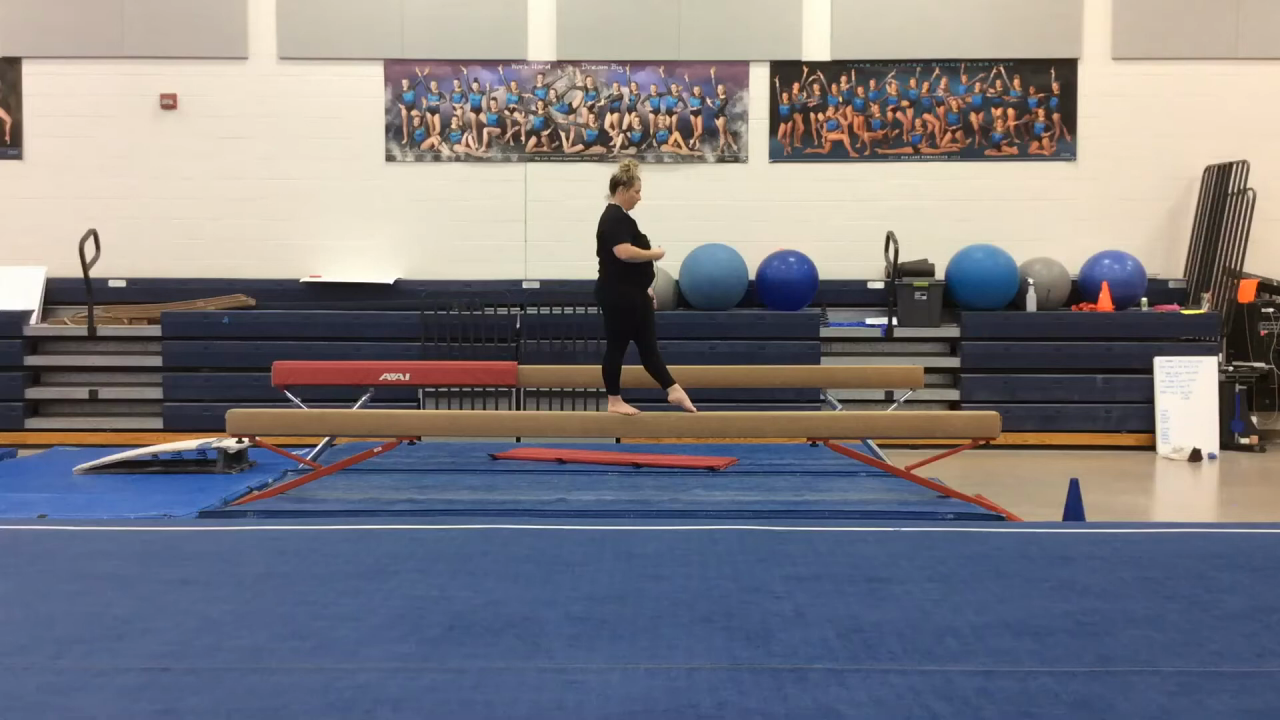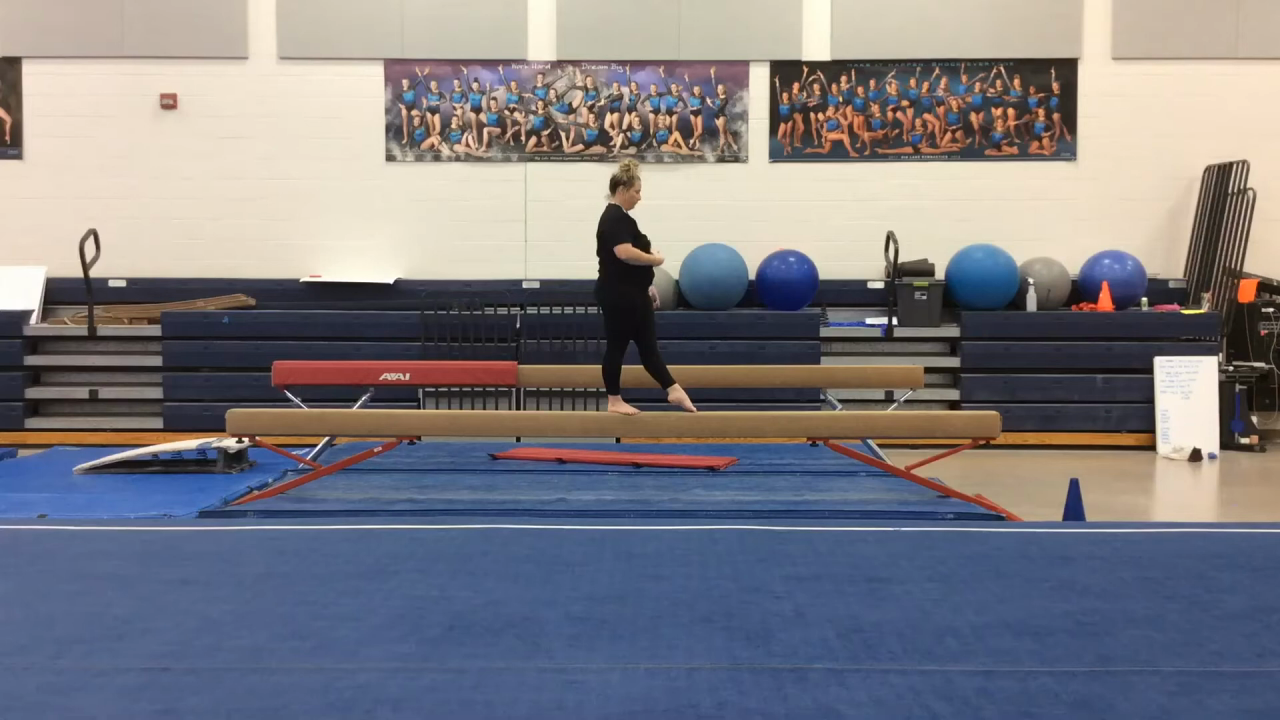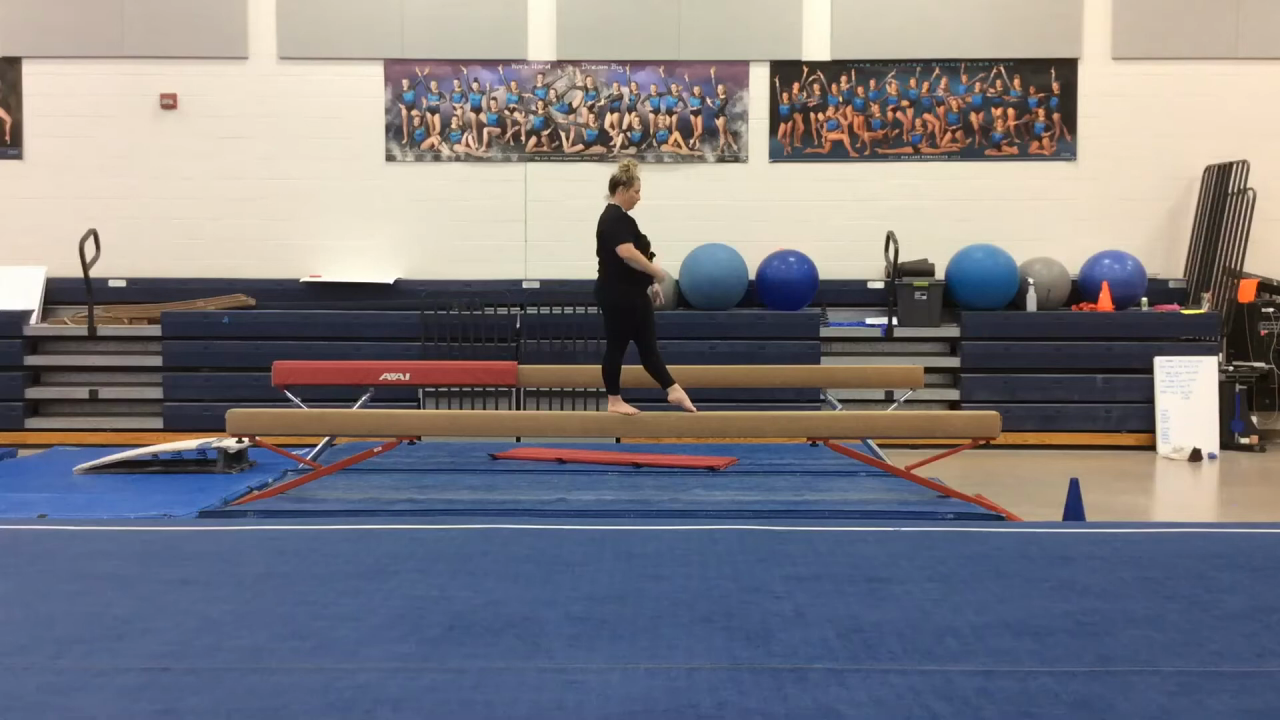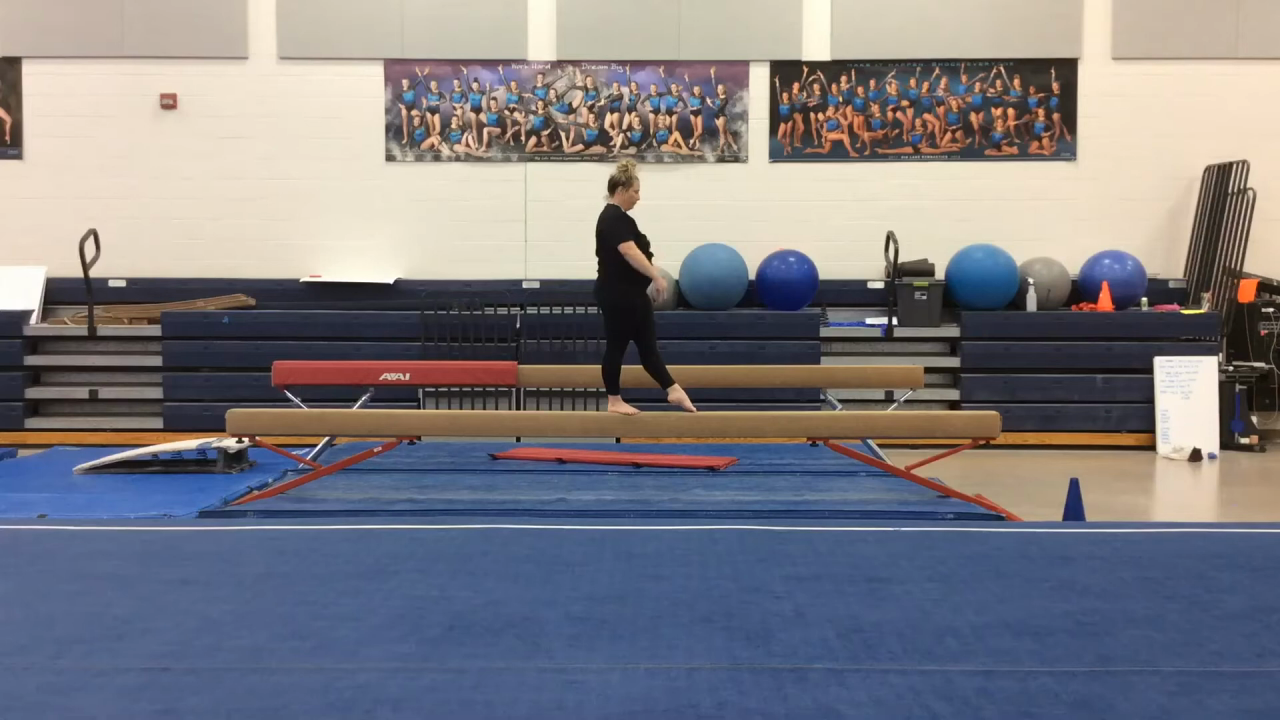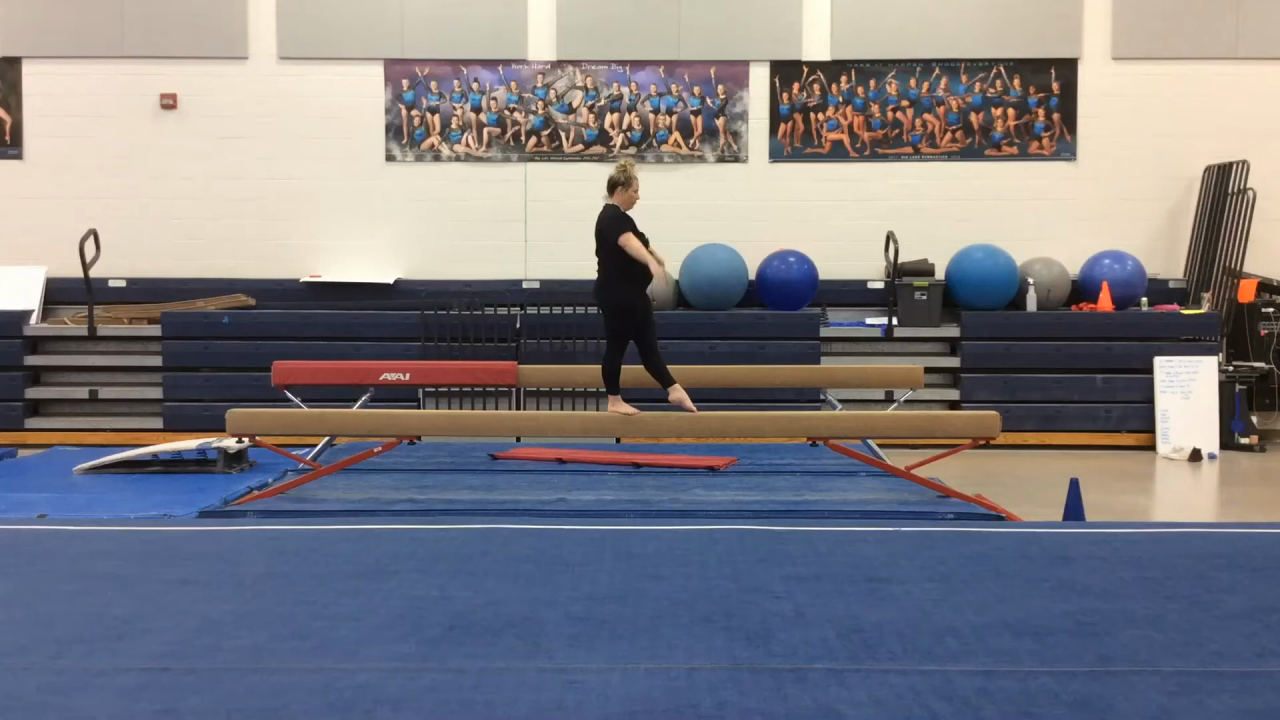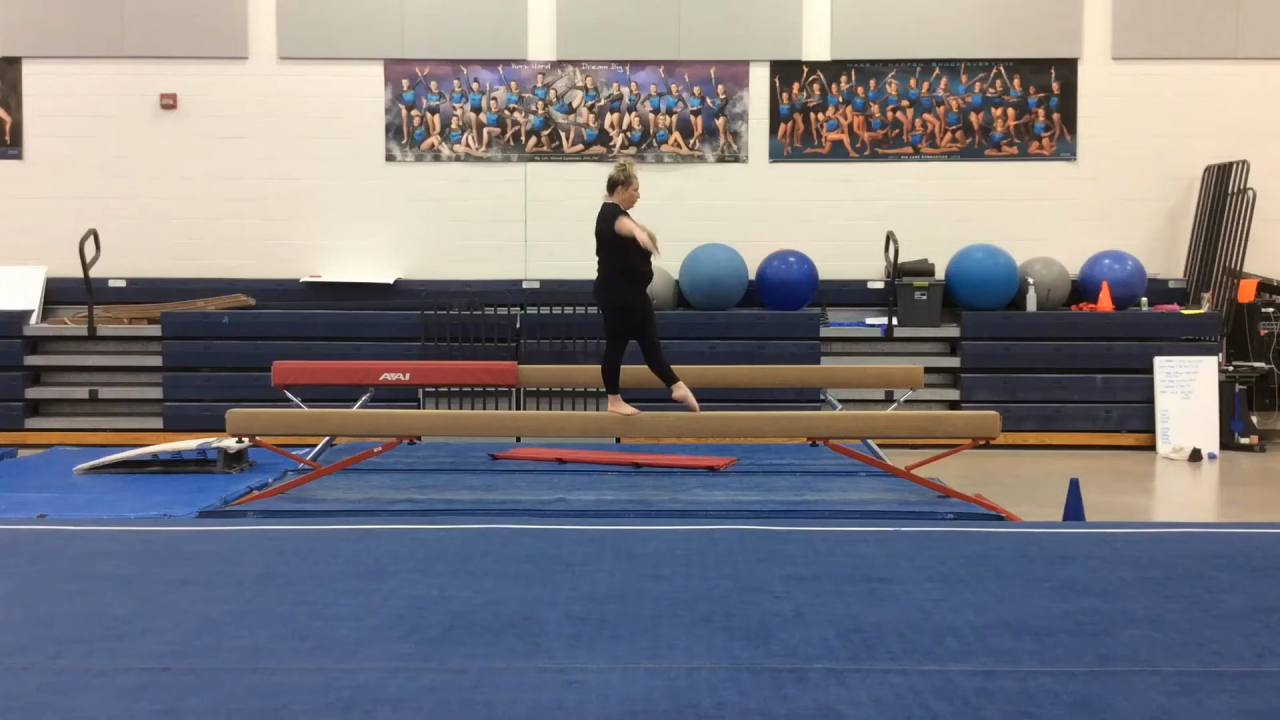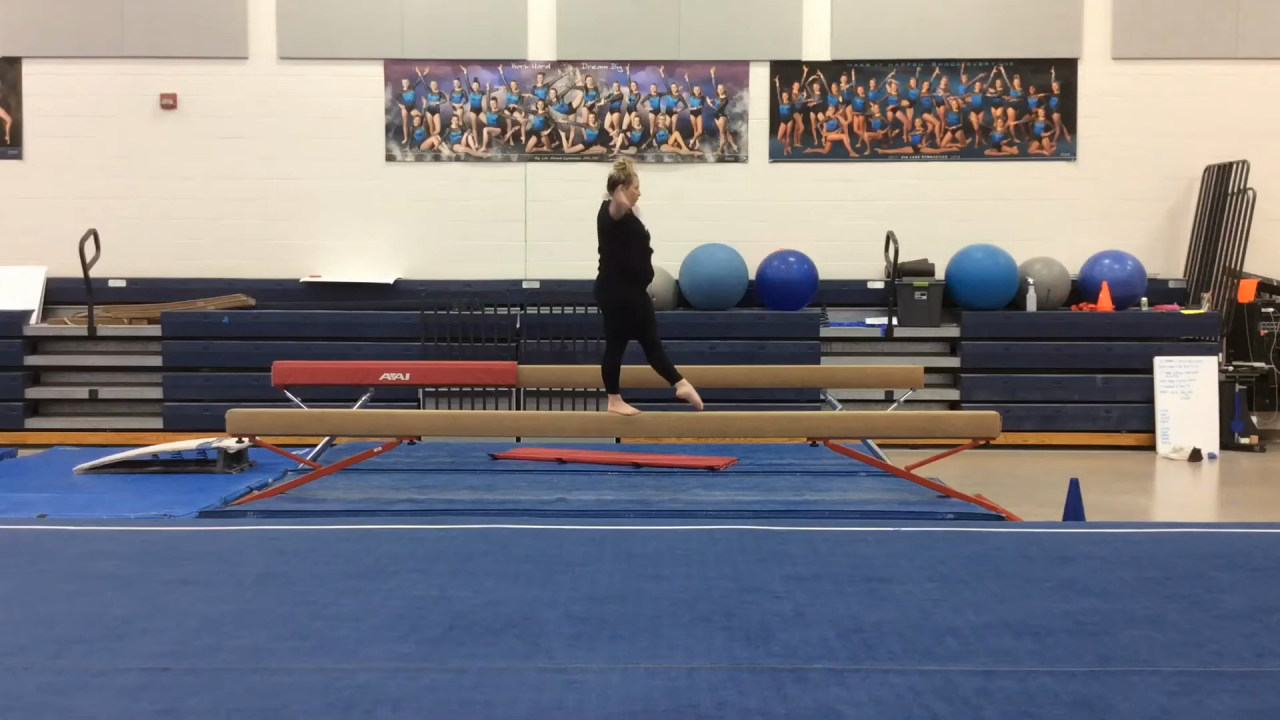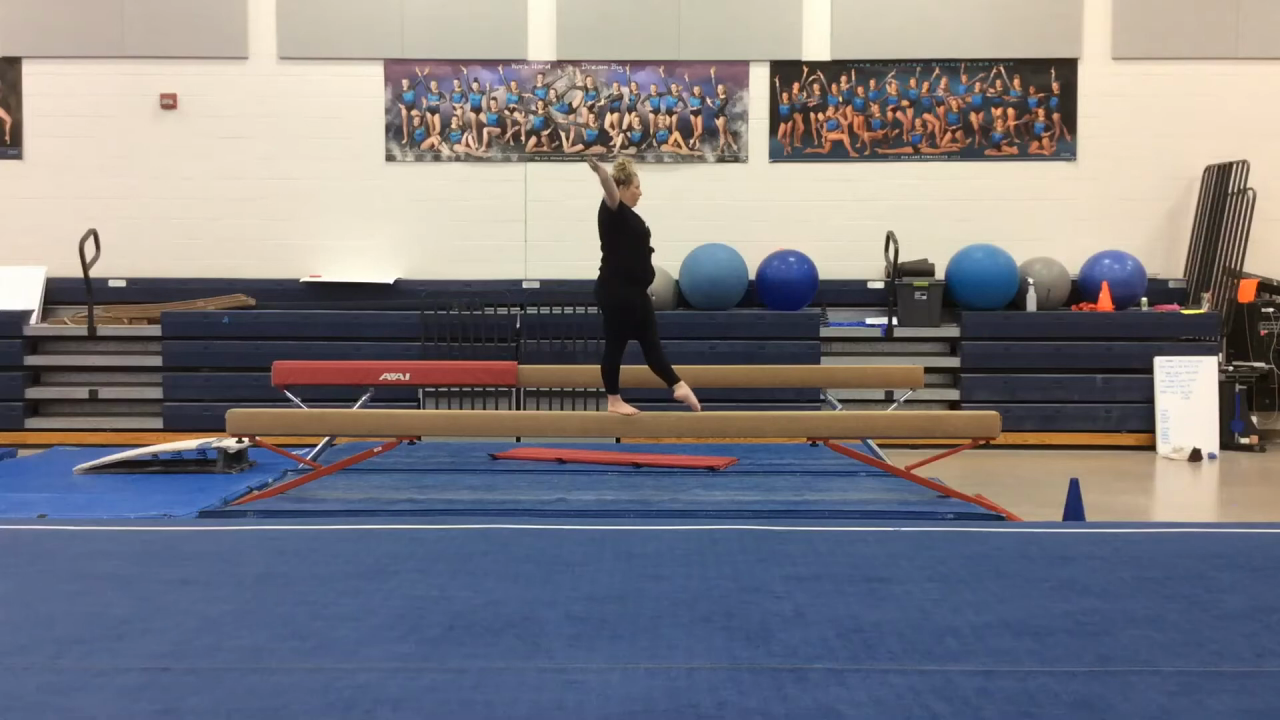
dt=0.1s
person 1, frame 1
left shoulder: (620, 217)
right shoulder: (614, 218)
right elbow: (624, 253)
left wrist: (645, 288)
right wrist: (655, 254)
left hip: (632, 295)
right hip: (617, 296)
left knee: (648, 346)
right knee: (617, 346)
left ankle: (674, 391)
right ankle: (614, 402)
person 1, frame 2
left shoulder: (621, 217)
right shoulder: (614, 218)
right elbow: (625, 253)
left wrist: (647, 287)
right wrist: (655, 260)
left hip: (633, 295)
right hip: (617, 296)
left knee: (648, 346)
right knee: (617, 346)
left ankle: (674, 391)
right ankle: (614, 401)
person 1, frame 3
left shoulder: (620, 217)
right shoulder: (614, 218)
right elbow: (626, 253)
left wrist: (650, 281)
right wrist: (656, 273)
left hip: (632, 295)
right hip: (616, 295)
left knee: (648, 346)
right knee: (617, 346)
left ankle: (674, 391)
right ankle: (614, 401)
person 1, frame 4
left shoulder: (619, 217)
right shoulder: (612, 218)
left elbow: (635, 251)
right elbow: (629, 252)
left wrist: (652, 276)
right wrist: (656, 276)
left hip: (632, 294)
right hip: (616, 295)
left knee: (648, 345)
right knee: (617, 346)
left ankle: (673, 391)
right ankle: (614, 401)
person 1, frame 5
left shoulder: (619, 217)
right shoulder: (611, 217)
left elbow: (633, 240)
right elbow: (629, 243)
left wrist: (654, 255)
right wrist: (652, 262)
left hip: (632, 293)
right hip: (616, 294)
left knee: (648, 345)
right knee: (617, 346)
left ankle: (674, 391)
right ankle: (614, 401)
person 1, frame 6
left shoulder: (619, 214)
right shoulder: (610, 214)
left elbow: (630, 224)
right elbow: (624, 225)
left wrist: (646, 231)
right wrist: (639, 233)
left hip: (632, 292)
right hip: (615, 293)
left knee: (651, 343)
right knee: (616, 345)
left ankle: (677, 388)
right ankle: (614, 401)
person 1, frame 7
left shoulder: (624, 214)
right shoulder: (610, 211)
right elbow: (618, 206)
right wrist: (620, 200)
left hip: (634, 291)
right hip: (615, 292)
left knee: (652, 342)
right knee: (616, 345)
left ankle: (681, 385)
right ankle: (614, 401)
person 1, frame 8
left shoulder: (626, 211)
right shoulder: (612, 209)
right elbow: (610, 191)
right wrist: (601, 170)
left hip: (635, 291)
right hip: (616, 292)
left knee: (651, 342)
right knee: (616, 345)
left ankle: (679, 387)
right ankle: (614, 400)
